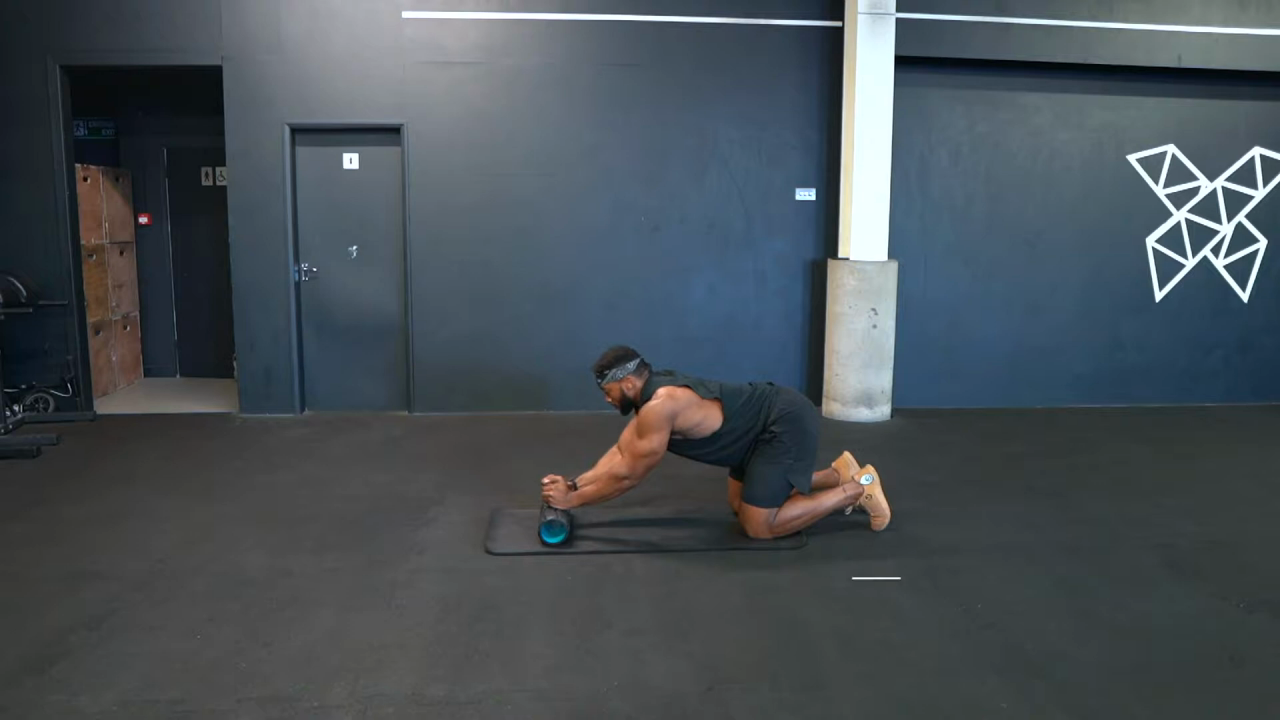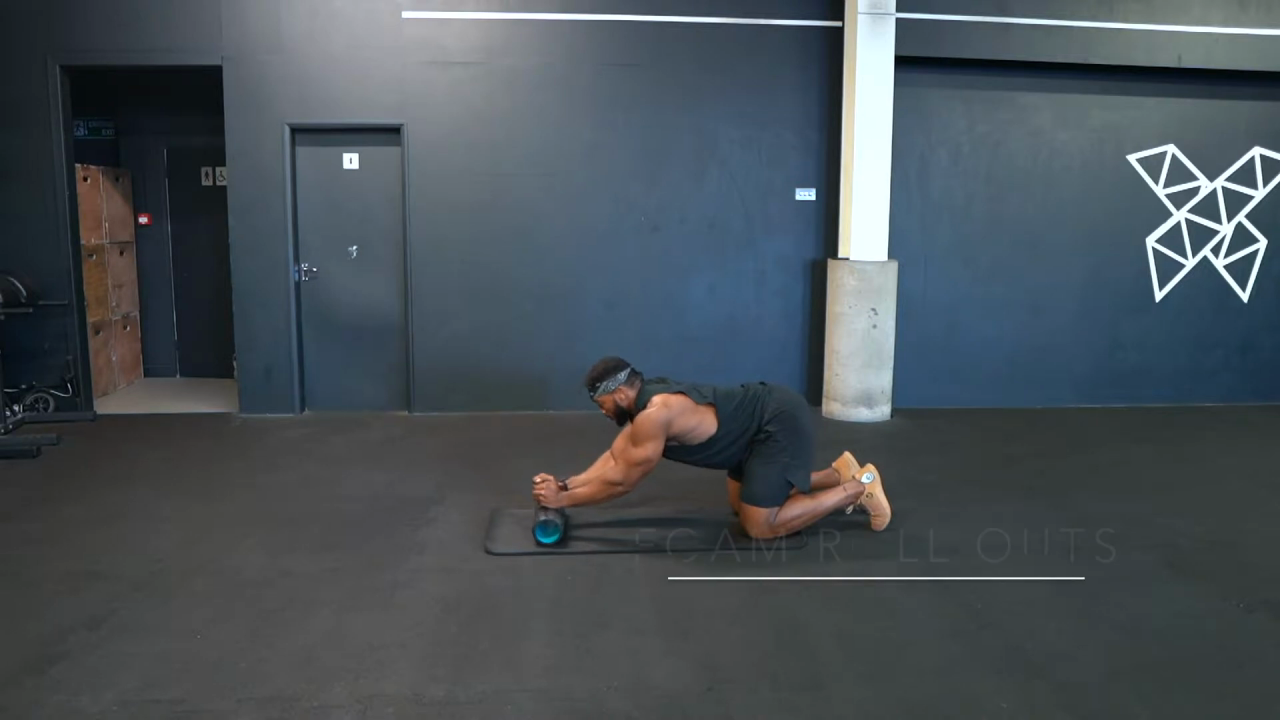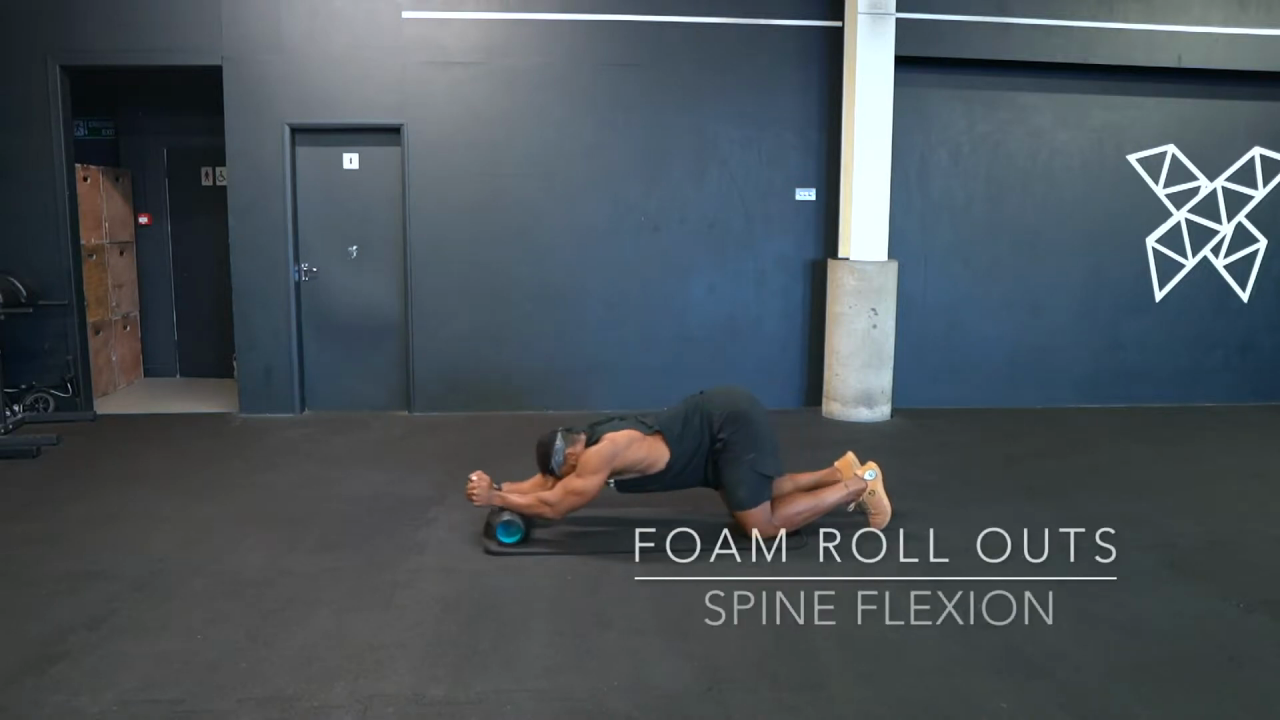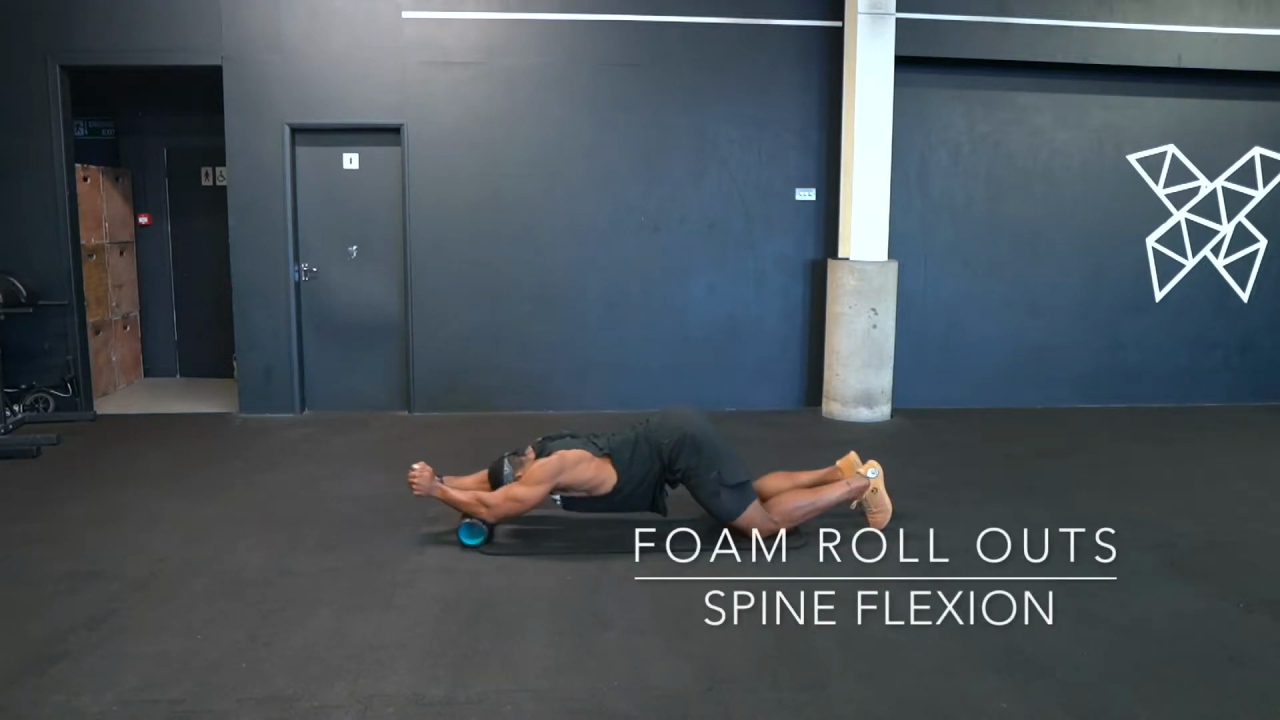
dt=0.7s
person 1, frame 1
left shoulder: (659, 407)
right shoulder: (657, 393)
left elbow: (628, 475)
right elbow: (621, 453)
left wrist: (572, 500)
right wrist: (574, 483)
left hip: (788, 425)
right hip: (775, 414)
left knee: (759, 525)
right knee: (740, 504)
left ankle: (856, 489)
right ankle: (837, 474)
person 1, frame 2
left shoulder: (655, 415)
right shoulder: (649, 400)
left elbow: (621, 481)
right elbow: (614, 459)
left wrist: (562, 500)
right wrist: (565, 484)
left hip: (782, 422)
right hip: (771, 413)
left knee: (760, 526)
right knee: (741, 503)
left ankle: (858, 489)
right ankle: (839, 473)
person 1, frame 3
left shoulder: (602, 453)
right shoulder: (592, 439)
left elbow: (553, 505)
right elbow: (546, 481)
left wrist: (495, 497)
right wrist: (500, 487)
left hip: (733, 423)
right hip: (729, 412)
left knee: (761, 526)
right knee: (754, 496)
left ankle: (859, 485)
right ankle: (839, 471)
person 1, frame 4
left shoulder: (551, 469)
right shoulder: (540, 452)
left elbow: (491, 508)
right elbow: (490, 478)
left wrist: (436, 489)
right wrist: (444, 481)
left hip: (681, 444)
right hip: (678, 435)
left knee: (764, 522)
right knee: (751, 494)
left ankle: (860, 484)
right ankle: (843, 470)
